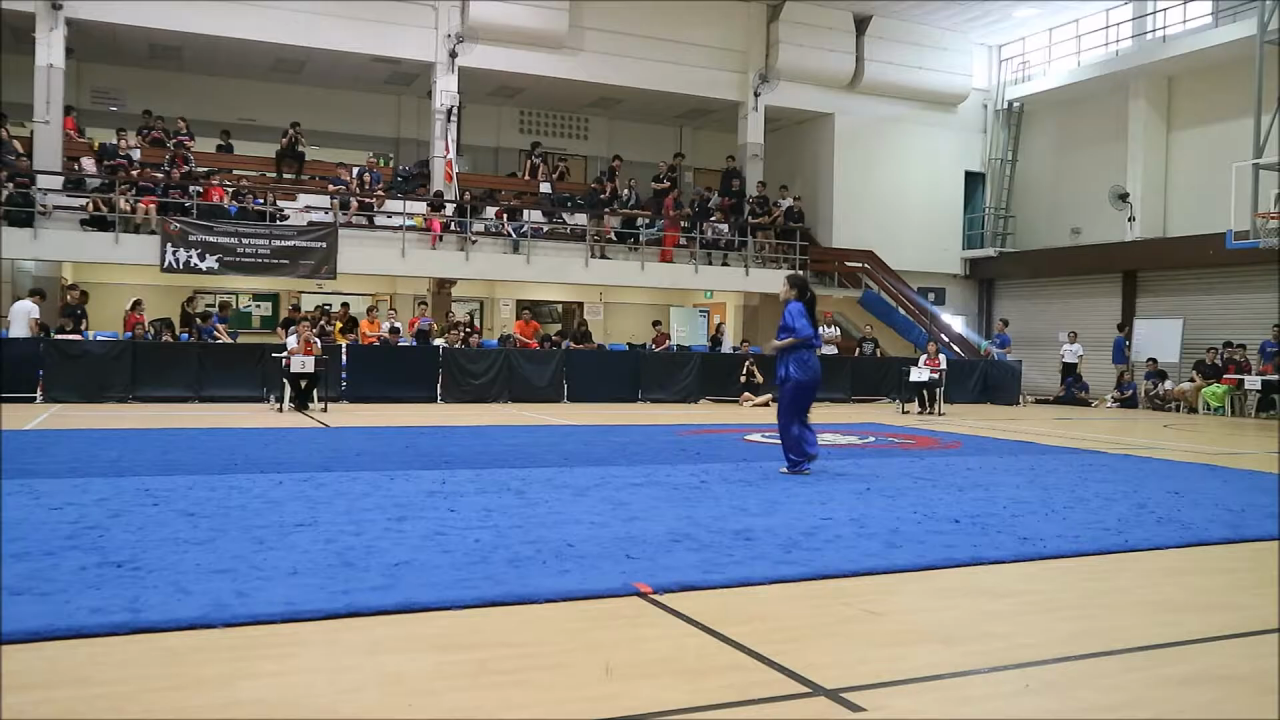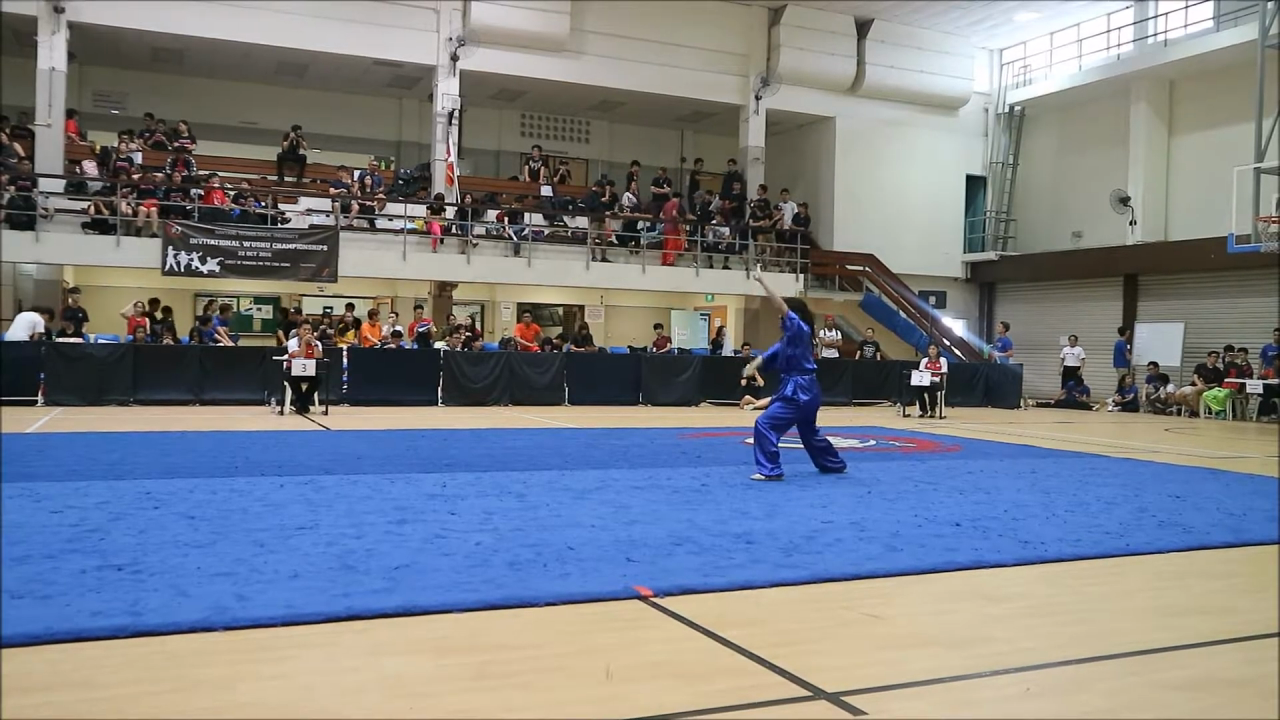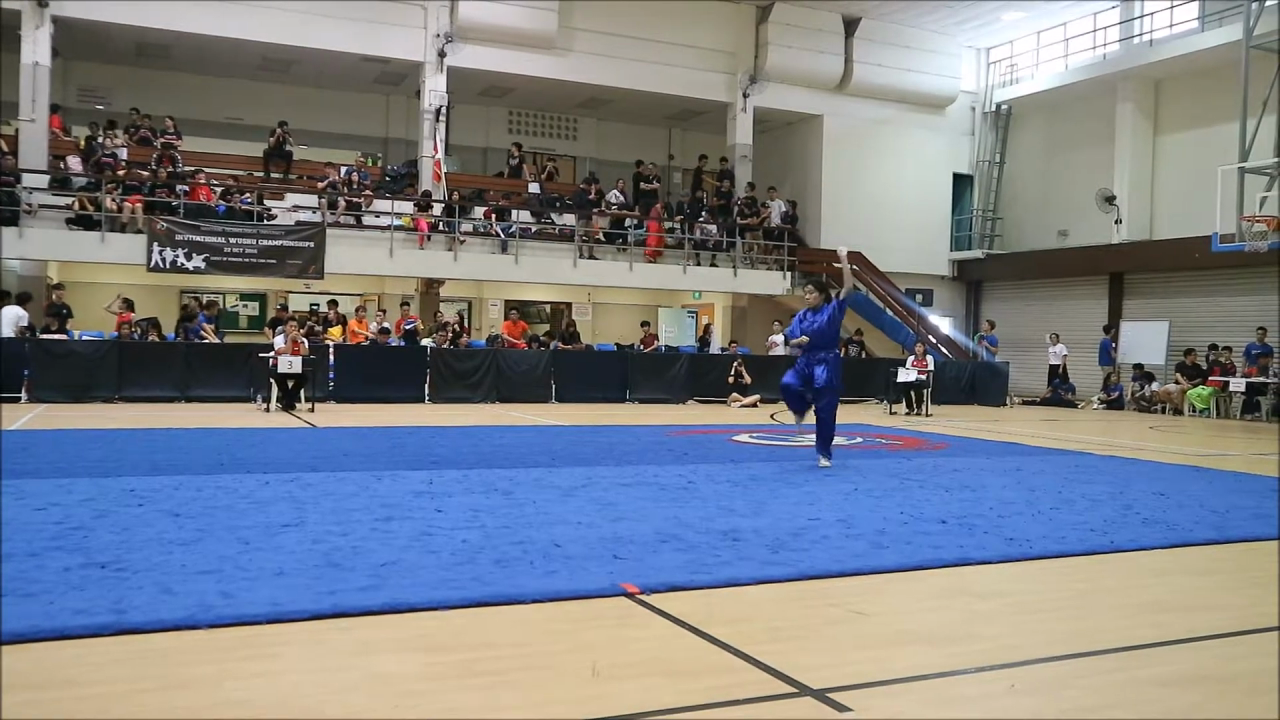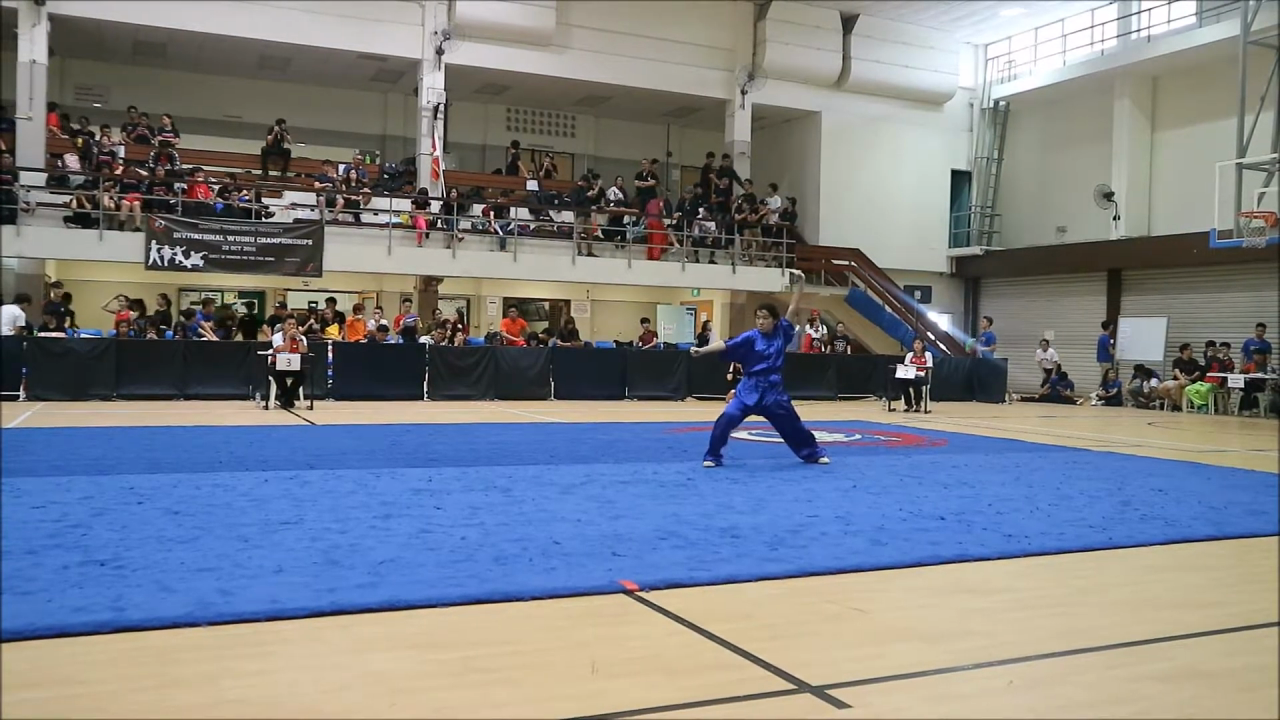
dt=1s
person 1, frame 1
left shoulder: (792, 309)
right shoulder: (801, 309)
left elbow: (804, 336)
left wrist: (780, 345)
right wrist: (780, 344)
left hip: (796, 369)
right hip: (805, 368)
left knee: (788, 418)
right knee: (797, 415)
left ankle: (798, 464)
right ankle: (808, 451)
person 1, frame 2
left shoulder: (799, 330)
right shoulder: (788, 340)
left elbow: (781, 306)
right elbow: (768, 356)
left wrist: (762, 281)
right wrist: (752, 367)
left hip: (799, 390)
right hip: (807, 390)
left knee: (765, 424)
right knee: (809, 433)
left ankle: (770, 470)
right ankle: (835, 464)
person 1, frame 3
left shoulder: (832, 311)
right shoulder: (802, 317)
left elbow: (848, 286)
right elbow: (791, 341)
left wrist: (843, 260)
right wrist: (799, 341)
left hip: (827, 365)
right hip: (806, 362)
left knee: (825, 413)
right knee: (788, 384)
left ankle: (824, 454)
right ankle: (801, 408)
person 1, frame 4
left shoulder: (782, 333)
right shoulder: (750, 337)
left elbow: (793, 308)
right elbow: (726, 345)
left wrist: (800, 283)
right wrist: (702, 350)
left hip: (774, 390)
right hip: (750, 389)
left knee: (792, 425)
right knee: (728, 417)
left ankle: (814, 453)
right ankle: (712, 456)
